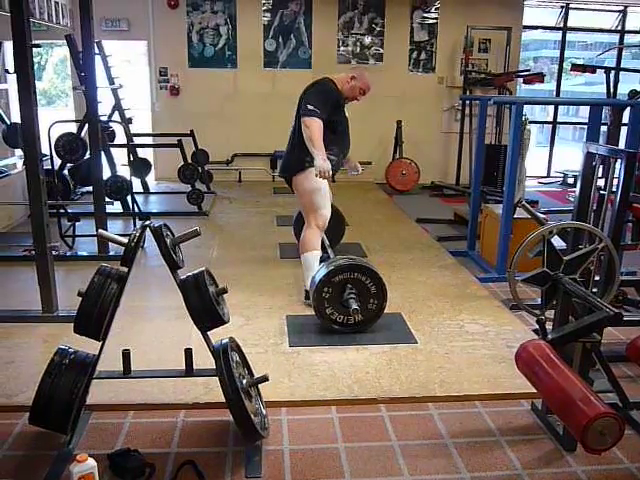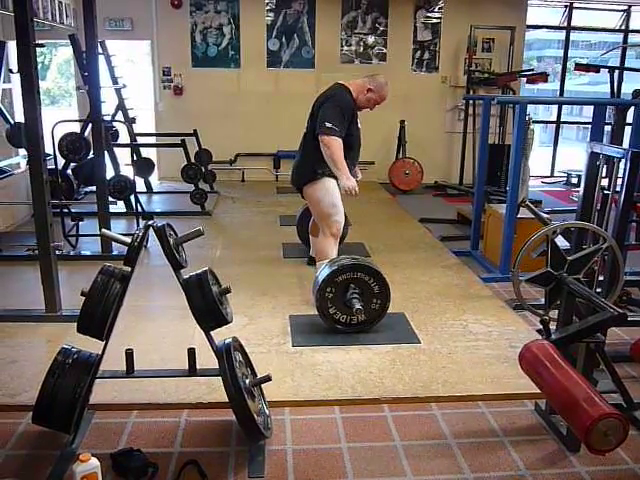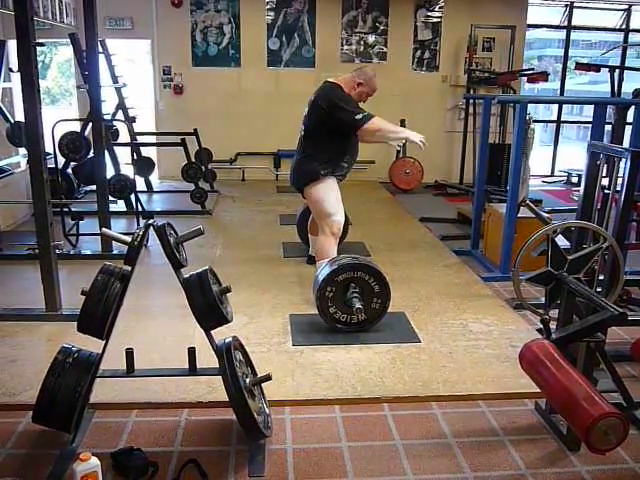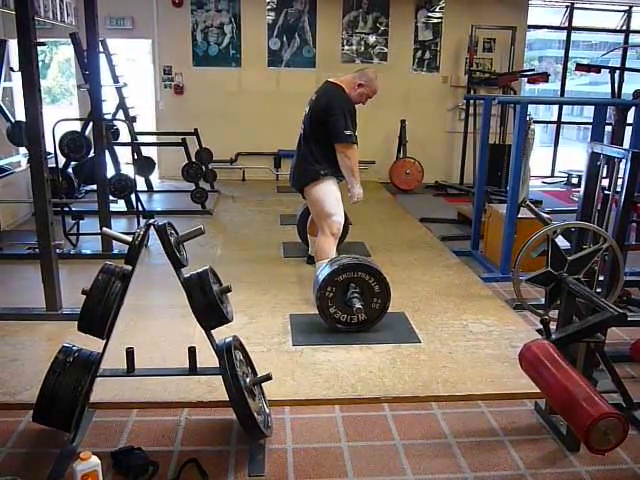
dt=1s
person 1, frame 1
left shoulder: (334, 96)
right shoulder: (324, 90)
right elbow: (310, 122)
left wrist: (347, 160)
right wrist: (319, 156)
left hip: (312, 165)
right hip: (307, 165)
left knee: (322, 209)
right knee: (318, 220)
left ankle: (314, 256)
right ankle: (312, 286)
person 1, frame 2
left shoulder: (343, 97)
right shoulder: (340, 101)
right elbow: (329, 139)
left wrist: (351, 166)
right wrist: (344, 175)
left hip: (320, 171)
right hip: (318, 172)
left knee: (323, 215)
right knee: (332, 227)
left ankle: (315, 255)
person 1, frame 3
left shoulder: (332, 92)
right shoulder: (336, 98)
left elbow: (356, 129)
right elbow: (367, 127)
left wrist: (387, 138)
right wrist: (404, 133)
left hip: (314, 168)
right hip: (317, 172)
left knee: (322, 214)
right knee: (332, 226)
left ankle: (315, 254)
person 1, frame 4
left shoulder: (328, 90)
right shoulder: (340, 102)
right elbow: (345, 148)
right wrist: (355, 184)
left hip: (311, 167)
right hip: (317, 172)
left knee: (320, 215)
right knee: (332, 227)
left ankle: (314, 254)
